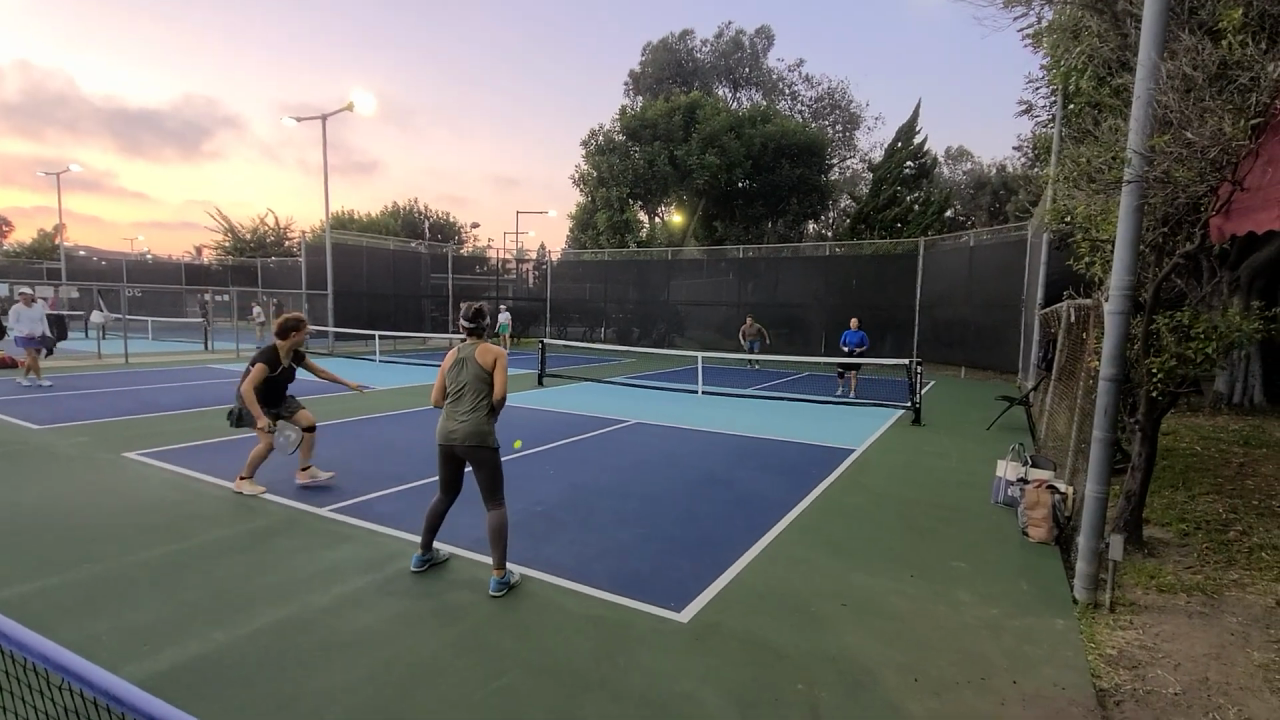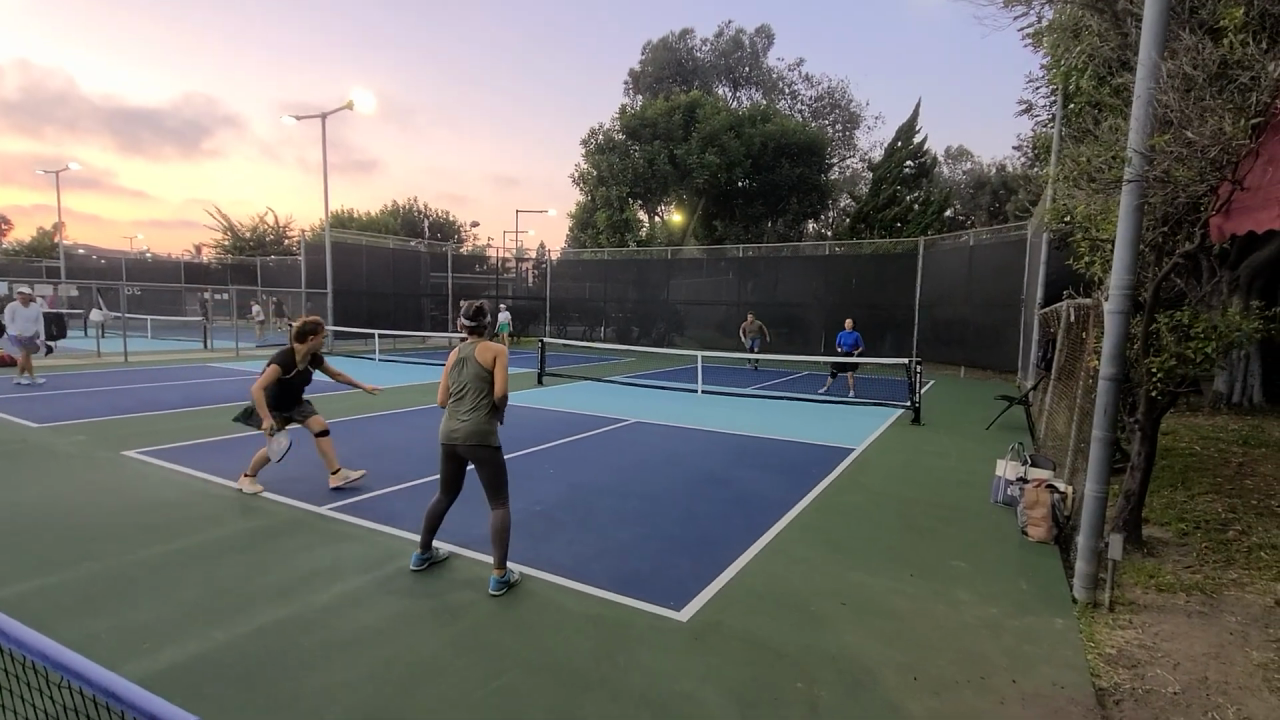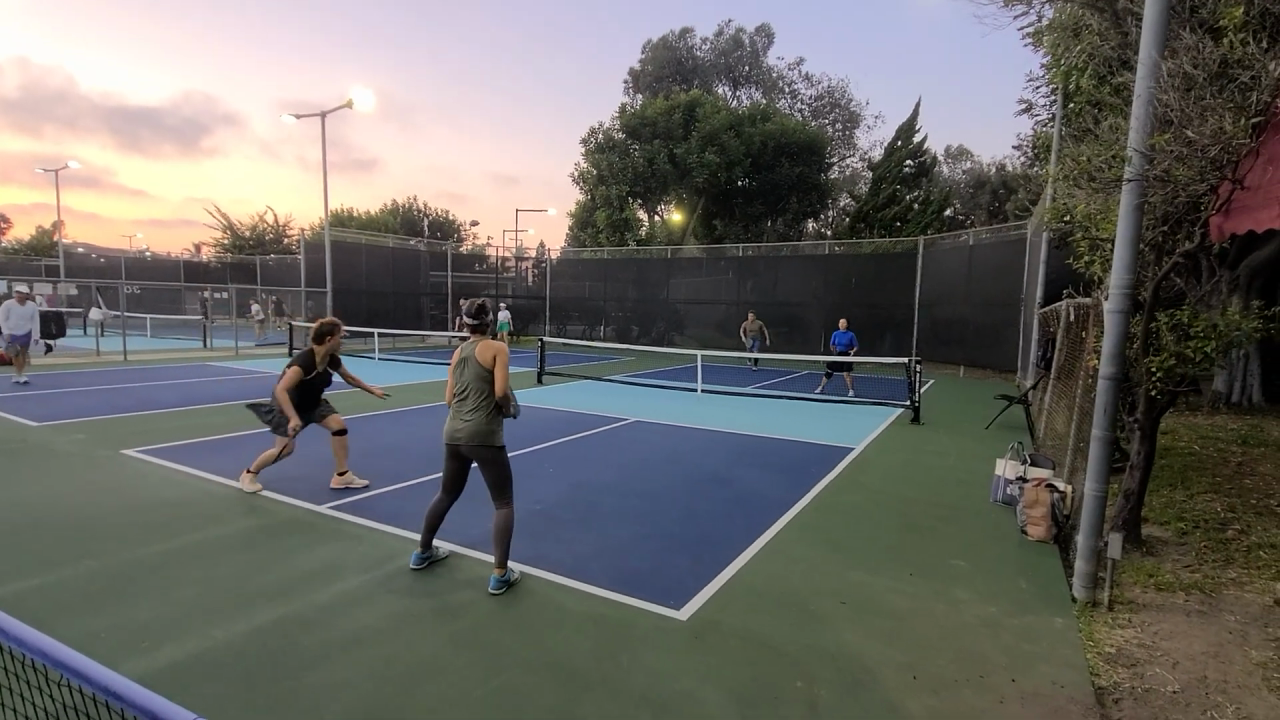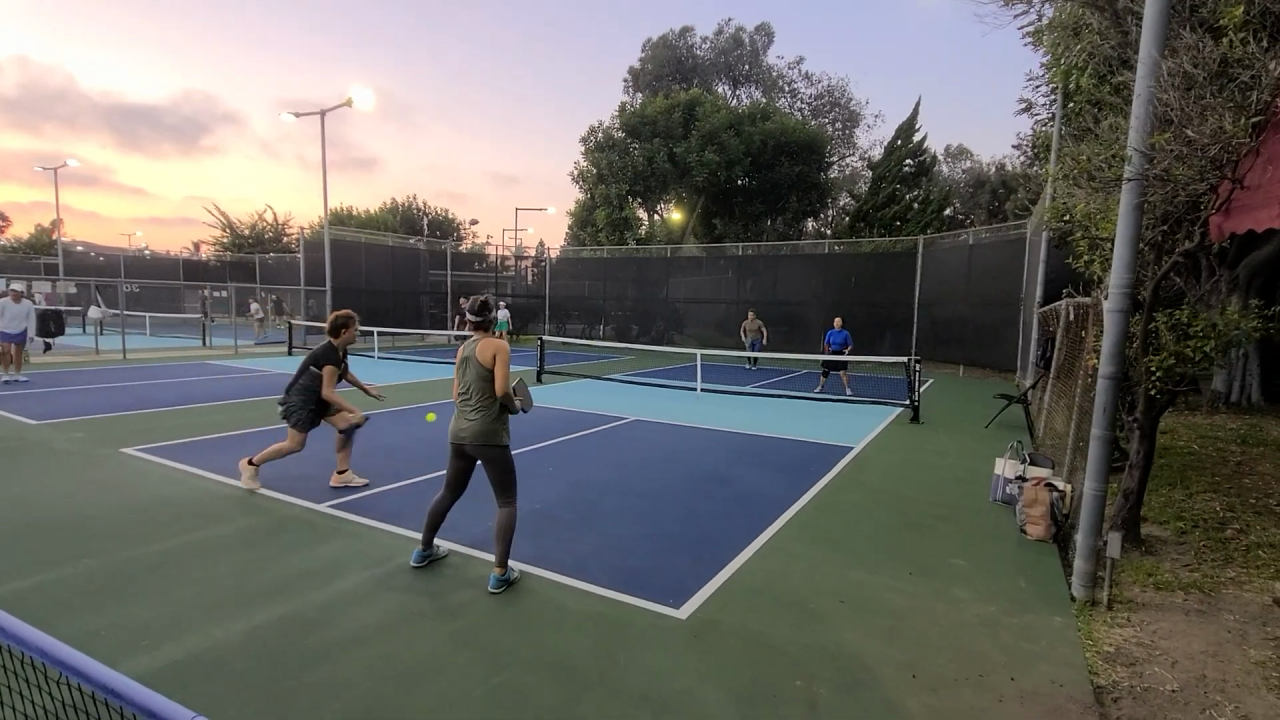
dt=0.1s
person 1, frame 1
left shoulder: (452, 355)
right shoulder: (496, 352)
left elbow: (436, 400)
right elbow: (499, 395)
left hip: (447, 434)
right hip: (478, 436)
left knee: (446, 494)
right knee: (495, 504)
left ankle: (423, 554)
right ankle: (499, 576)
person 1, frame 2
left shoulder: (455, 354)
right shoulder: (497, 350)
left elbow: (441, 400)
right elbow: (500, 393)
right wrist: (497, 412)
left hip: (450, 433)
right hip: (480, 435)
left knee: (445, 494)
right knee: (499, 504)
left ankle: (422, 553)
right ankle: (500, 575)
person 1, frame 3
left shoulder: (458, 353)
right shoulder: (497, 348)
left elbow: (449, 399)
right elbow: (501, 392)
right wrist: (509, 409)
left hip: (454, 433)
right hip: (484, 435)
left knee: (447, 494)
right knee: (504, 503)
left ankle: (422, 552)
right ankle: (500, 574)
person 1, frame 4
left shoulder: (462, 349)
right shoulder: (498, 346)
left elbow: (457, 396)
right elbow: (502, 391)
right wrist: (514, 406)
left hip: (460, 432)
right hip: (489, 434)
left knee: (449, 492)
right knee: (507, 502)
left ankle: (423, 550)
right ankle: (500, 573)
person 2, frame 1
left shoulder: (296, 355)
right shoulder: (267, 357)
left elbow: (320, 372)
right elbow: (246, 389)
left wrist: (348, 383)
right wrist: (260, 417)
left hip: (278, 400)
right hip: (253, 403)
left knee: (308, 422)
right knee: (268, 442)
left ankle: (305, 471)
right ankle: (243, 480)
person 2, frame 2
left shoulder: (315, 358)
right shoulder: (283, 360)
left elbow: (337, 375)
right elbow: (256, 389)
left wrist: (363, 386)
right wrist: (266, 418)
left hip: (294, 402)
right hip: (270, 403)
left knee: (320, 428)
left ankle: (337, 474)
right ankle: (247, 478)
person 2, frame 3
left shoulder: (332, 359)
right shoulder: (304, 361)
left elbow: (349, 378)
right elbow: (281, 390)
left wrist: (372, 390)
right wrist: (293, 418)
left hip: (312, 403)
right hip: (288, 405)
left knee: (338, 426)
right knee: (285, 448)
left ankle: (342, 476)
right ankle: (250, 475)
person 2, frame 4
left shoulder: (340, 352)
right shoulder: (330, 356)
left elbow: (347, 376)
right elbow: (327, 393)
left wrist: (368, 391)
right wrist: (354, 411)
left hip: (317, 399)
right hip: (300, 400)
left knee: (346, 425)
right knee: (294, 444)
left ankle: (342, 474)
right ankle: (251, 465)
